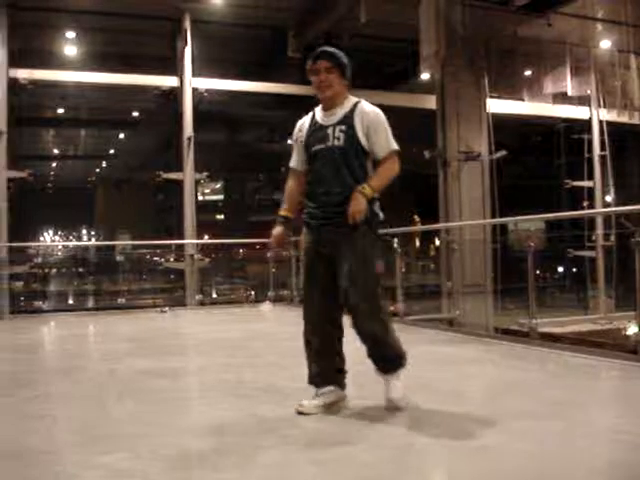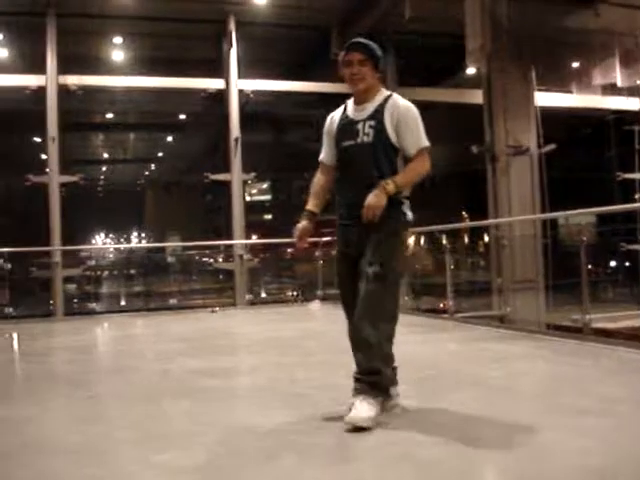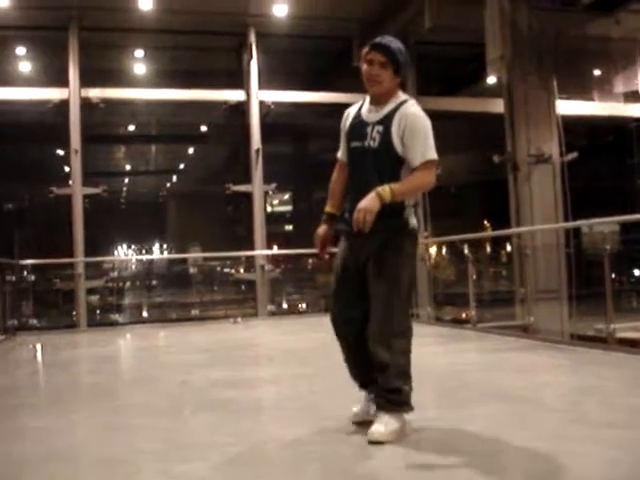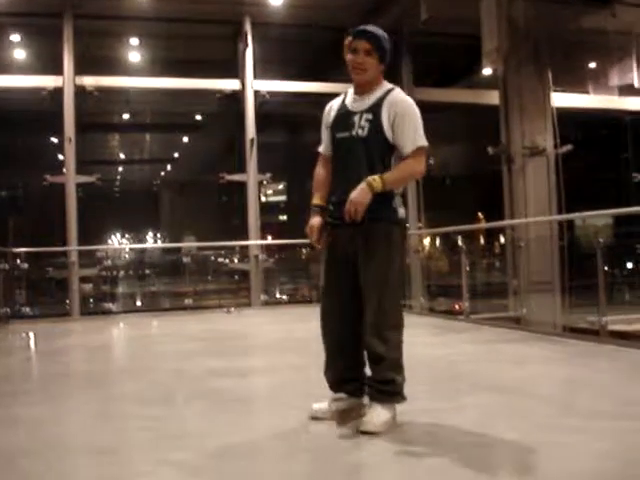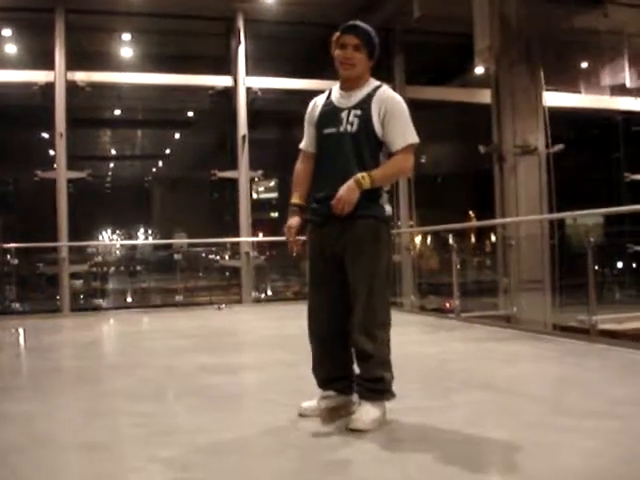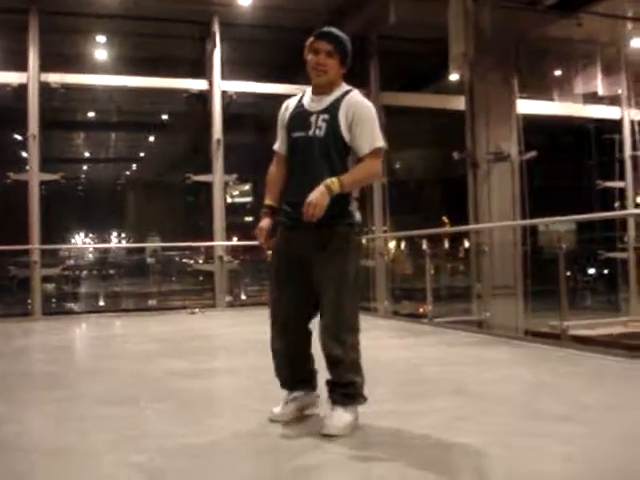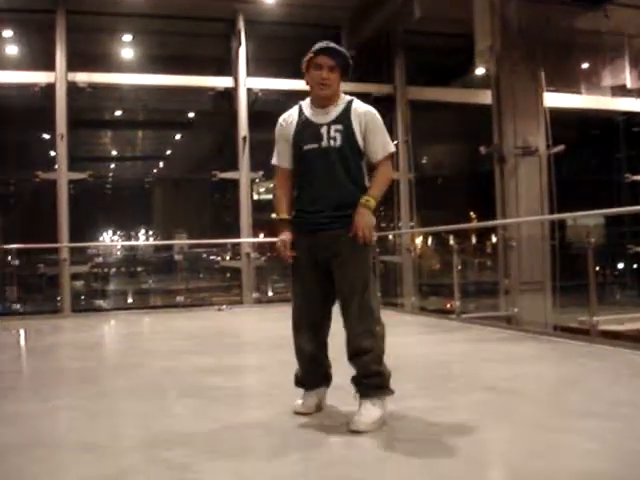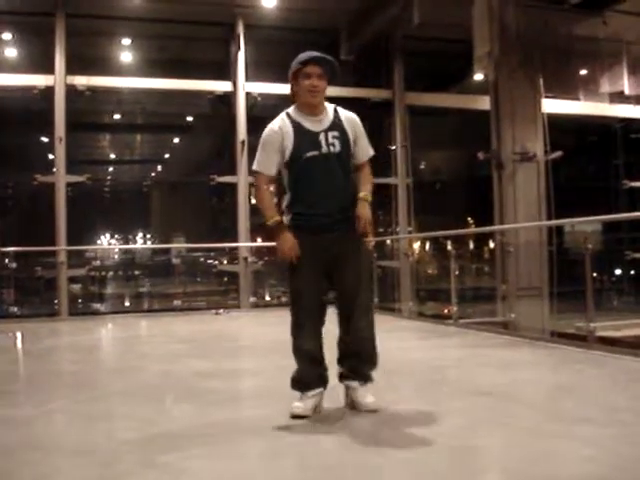
dt=0.4s
person 1, frame 1
left shoulder: (367, 115)
right shoulder: (304, 126)
left elbow: (391, 164)
right elbow: (298, 176)
left wrist: (364, 193)
right wrist: (284, 219)
left hip: (356, 223)
right hip: (316, 226)
left knee: (361, 300)
right knee: (317, 309)
left ankle: (391, 368)
right ankle: (328, 385)
person 1, frame 2
left shoulder: (399, 109)
right shoulder: (336, 119)
left elbow: (422, 162)
right elbow: (326, 172)
left wrist: (386, 189)
right wrist: (309, 215)
left hip: (386, 221)
right hip: (349, 224)
left knee: (374, 305)
right knee: (356, 308)
left ankle: (371, 392)
right ankle: (384, 385)
person 1, frame 3
left shoulder: (410, 116)
right shoulder: (351, 116)
left elbow: (426, 176)
left wrist: (380, 195)
right wrist: (330, 218)
left hip: (393, 232)
right hip: (353, 232)
left knee: (388, 322)
right knee: (345, 315)
left ankle: (392, 407)
right ankle: (375, 391)
person 1, frame 4
left shoulder: (397, 103)
right shoulder: (334, 108)
left elbow: (417, 163)
left wrist: (371, 185)
right wrist: (317, 210)
left hip: (381, 222)
right hip: (339, 223)
left knee: (380, 313)
right knee: (336, 312)
left ankle: (384, 398)
right ankle: (347, 391)
person 1, frame 5
left shoulder: (386, 100)
right shoulder: (318, 105)
left elbow: (405, 161)
right elbow: (306, 160)
left wrist: (360, 181)
right wrist: (296, 209)
left hip: (366, 221)
right hip: (322, 221)
left knee: (368, 312)
right knee: (324, 312)
left ankle: (373, 395)
right ankle: (337, 389)
person 1, frame 6
left shoulder: (355, 106)
right shoulder: (290, 108)
left elbow: (373, 165)
left wrist: (329, 188)
right wrist: (269, 211)
left hip: (335, 226)
right hip: (290, 226)
left knee: (338, 317)
right knee: (286, 314)
left ankle: (346, 400)
right ankle: (299, 389)
person 1, frame 7
left shoulder: (363, 114)
right shoulder: (289, 121)
left elbow: (384, 166)
right elbow: (283, 177)
left wrist: (366, 207)
right wrist: (283, 224)
left hip: (350, 230)
right hip: (306, 233)
left knee: (361, 314)
right knee: (307, 316)
left ankle: (372, 394)
right ankle: (314, 386)
person 1, frame 8
left shoulder: (348, 120)
right shoulder: (279, 129)
left elbow: (362, 167)
right elbow: (262, 183)
left wrist: (363, 200)
right wrist: (279, 228)
left hip: (347, 231)
right hip: (303, 234)
left knee: (357, 307)
right knee: (306, 313)
left ankle: (357, 381)
right ankle: (310, 387)
